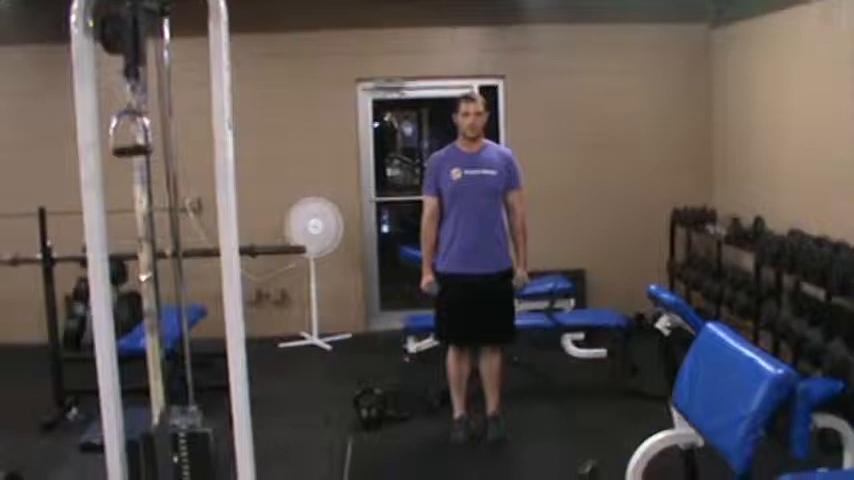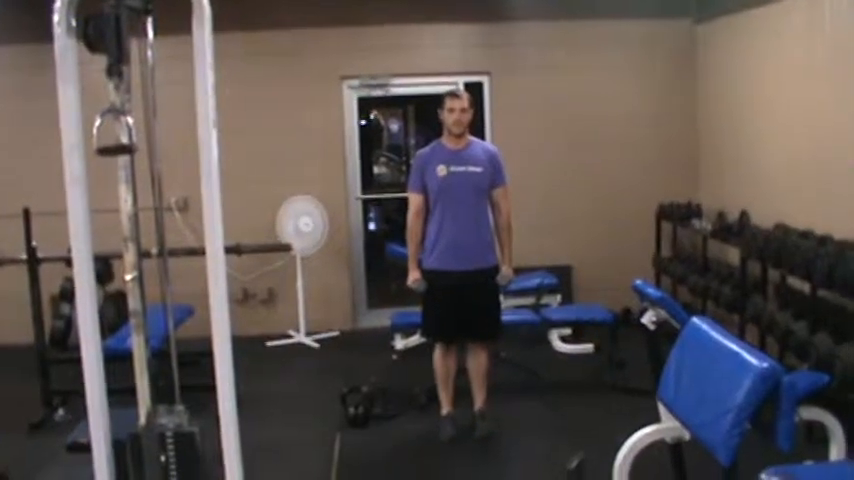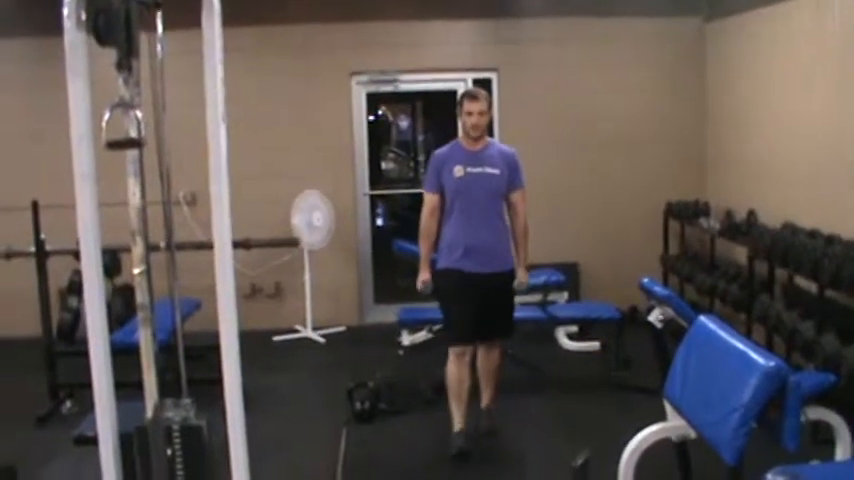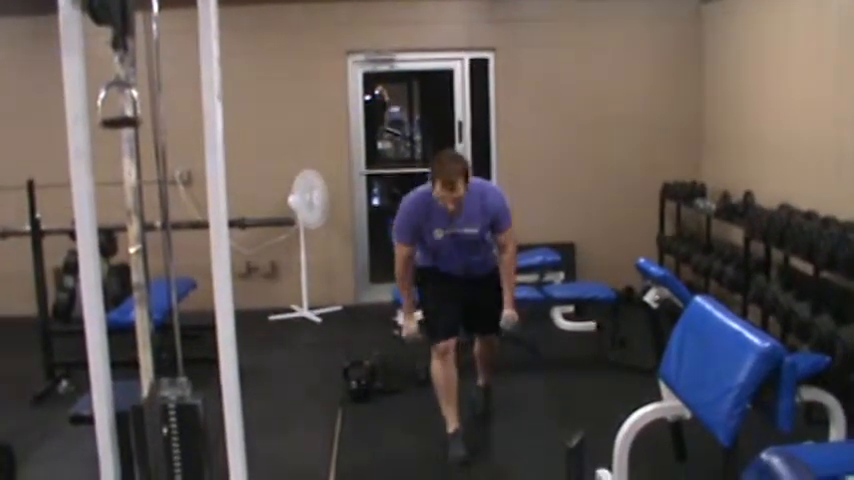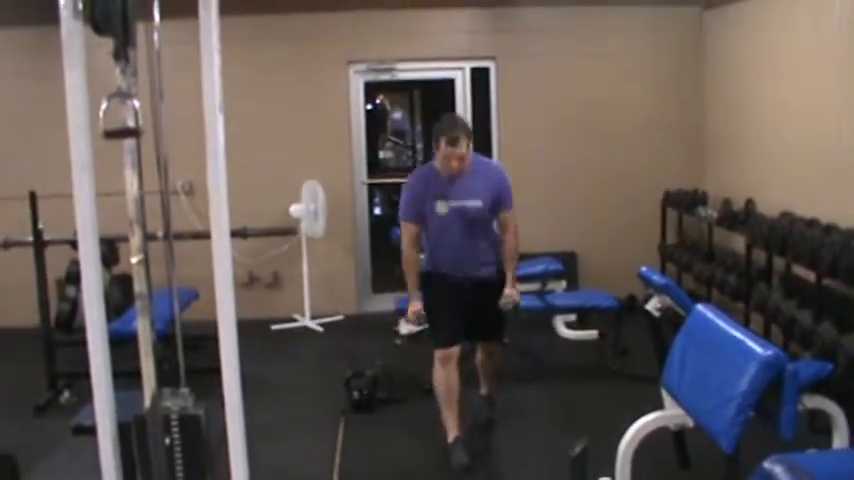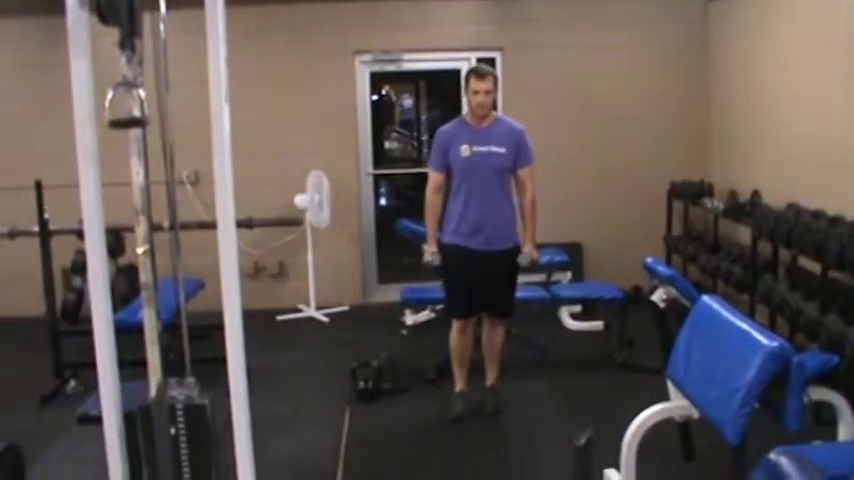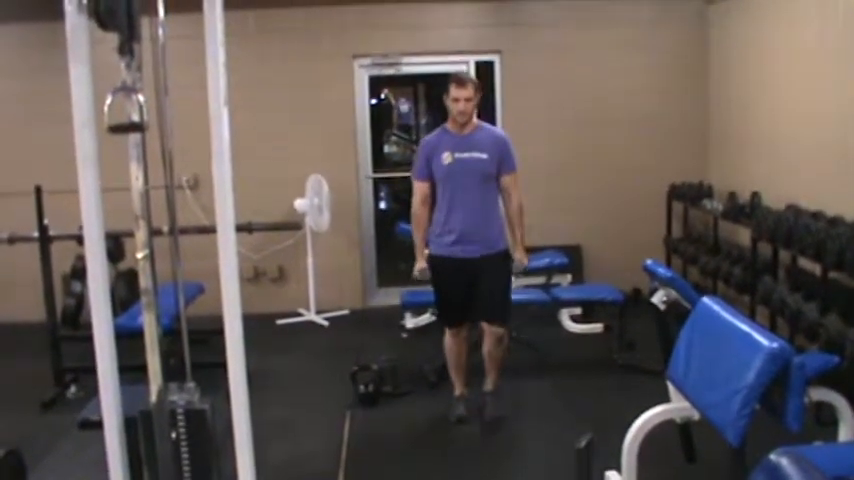
dt=0.7s
person 1, frame 1
left shoulder: (503, 158)
right shoulder: (439, 162)
left elbow: (516, 213)
right elbow: (430, 217)
left wrist: (522, 262)
right wrist: (427, 269)
left hip: (496, 269)
right hip: (453, 271)
left knee: (492, 344)
right knee: (458, 345)
left ankle: (493, 413)
right ankle: (459, 415)
person 1, frame 2
left shoulder: (488, 155)
right shoulder: (425, 159)
left elbow: (501, 210)
right elbow: (415, 214)
left wrist: (506, 259)
right wrist: (413, 265)
left hip: (481, 266)
right hip: (439, 267)
left knee: (479, 341)
right knee: (444, 342)
left ankle: (480, 409)
right ankle: (447, 412)
person 1, frame 3
left shoulder: (506, 157)
right shoulder: (442, 158)
left elbow: (518, 213)
right elbow: (430, 213)
left wrist: (522, 263)
right wrist: (424, 265)
left hip: (498, 267)
right hip: (455, 268)
left knee: (491, 342)
right knee: (459, 349)
left ankle: (486, 406)
right ankle: (457, 428)
person 1, frame 4
left shoulder: (491, 197)
right shoulder: (413, 206)
left elbow: (506, 249)
right elbow: (404, 262)
left wrist: (509, 302)
right wrist: (409, 314)
left hip: (482, 273)
right hip: (436, 274)
left knee: (488, 337)
right knee: (443, 348)
left ankle: (483, 385)
right ankle: (453, 429)
person 1, frame 5
left shoulder: (493, 175)
right shoulder: (418, 185)
left elbow: (508, 229)
right elbow: (410, 244)
left wrist: (510, 283)
right wrist: (414, 296)
left hip: (488, 274)
right hip: (440, 275)
left knee: (489, 343)
right knee: (446, 356)
left ankle: (486, 394)
right ankle: (454, 437)
person 1, frame 6
left shoulder: (514, 134)
right shoulder: (447, 136)
left elbow: (526, 190)
right elbow: (435, 191)
left wrist: (529, 241)
right wrist: (431, 241)
left hip: (502, 245)
right hip: (459, 245)
left knee: (495, 319)
right knee: (462, 322)
left ankle: (491, 386)
right ankle: (460, 389)
person 1, frame 7
left shoulder: (496, 140)
right shoulder: (431, 145)
left elbow: (511, 195)
right elbow: (420, 203)
left wrist: (519, 245)
right wrist: (420, 254)
left hip: (491, 252)
right hip: (447, 254)
left knee: (496, 329)
right knee: (455, 328)
left ankle: (490, 391)
right ankle: (460, 393)
